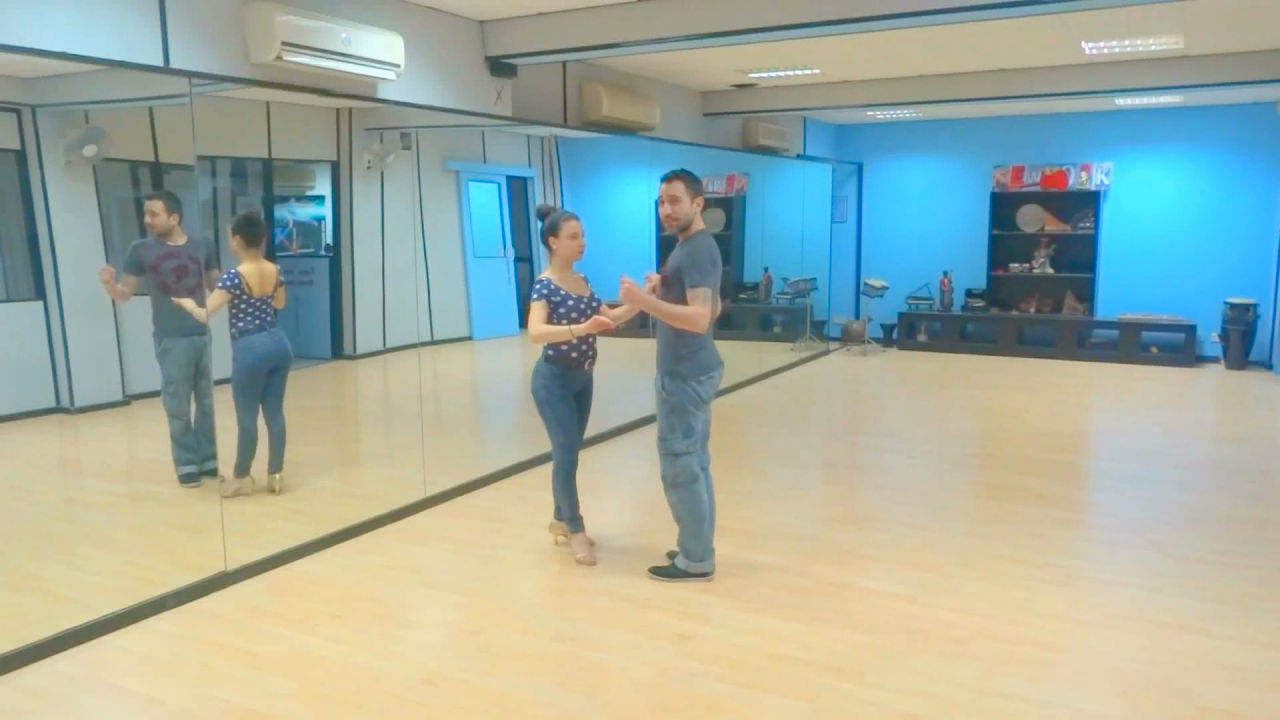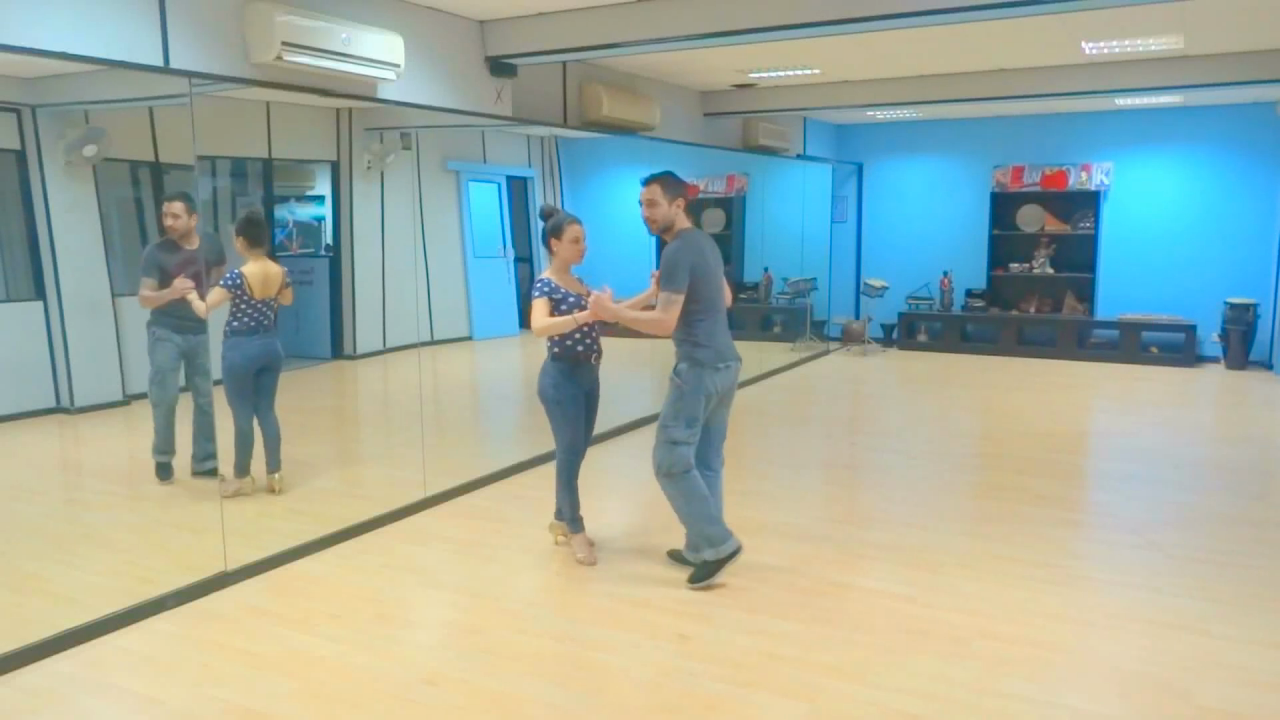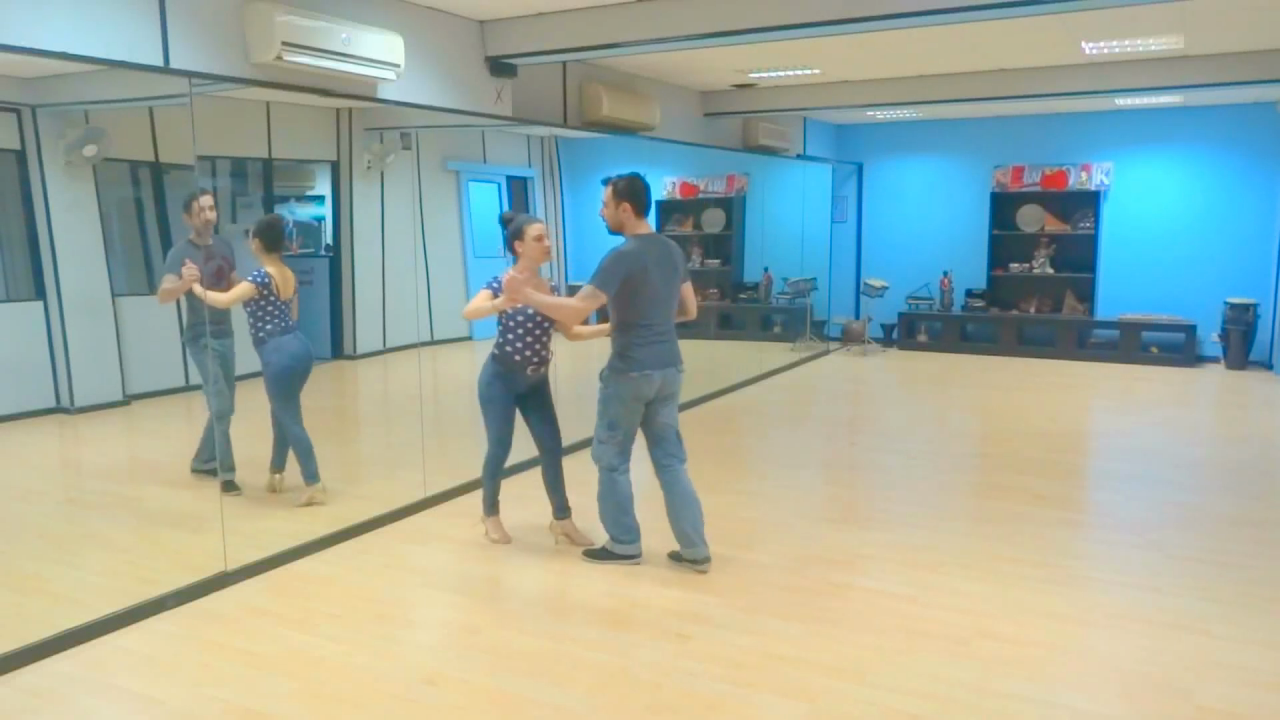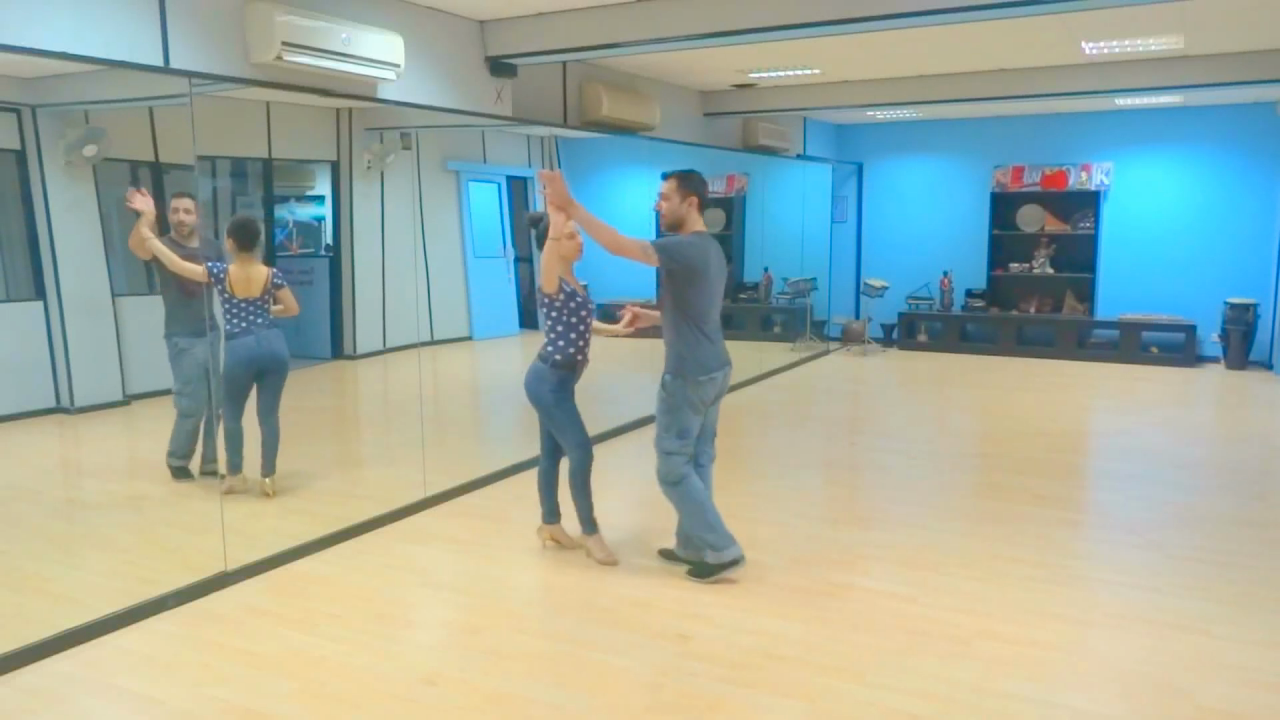
dt=1s
person 1, frame 1
left shoulder: (698, 250)
right shoulder: (690, 247)
left elbow: (700, 318)
left wrist: (644, 301)
right wrist: (663, 290)
left hip: (685, 375)
right hip: (693, 371)
left knee: (679, 467)
right knee: (694, 464)
left ankle: (696, 561)
right ankle: (697, 549)
person 1, frame 2
left shoulder: (677, 252)
right shoulder: (704, 243)
left elbow: (665, 322)
left wrist: (610, 310)
left hip: (699, 368)
right hip: (725, 363)
left knee: (671, 460)
right knee: (706, 461)
left ankle: (718, 542)
right ankle: (699, 550)
person 1, frame 3
left shoulder: (623, 257)
right shoulder: (672, 251)
left elbow: (576, 311)
right elbow: (689, 311)
left wrist: (526, 294)
left hip: (630, 373)
right hip: (669, 369)
left knee: (612, 458)
right knee: (670, 459)
left ankle: (624, 544)
right ankle: (694, 546)
person 1, frame 4
left shoulder: (686, 249)
right shoulder: (709, 250)
left elbow: (618, 246)
left wrist: (569, 205)
right wrist: (654, 317)
left hip: (689, 375)
right hip: (712, 369)
left knee: (674, 470)
right knee: (695, 463)
left ankle: (723, 551)
right ankle: (692, 547)
person 2, frame 1
left shoulder: (583, 281)
right shoulder: (545, 285)
left elbow: (610, 318)
right elbow: (535, 332)
right wrist: (581, 329)
left hip: (582, 378)
right hip: (554, 379)
left knee: (569, 452)
right knee: (567, 453)
left ankle: (560, 520)
right ankle: (575, 529)
person 2, frame 2
left shoulder: (578, 282)
right shoulder: (545, 285)
right elbow: (538, 326)
left wrist: (652, 294)
right wrist: (584, 316)
left hip: (588, 376)
right hip: (561, 377)
left knee: (577, 452)
right knee: (570, 454)
left ankle: (562, 521)
right ankle: (575, 531)
person 2, frame 3
left shoulder: (550, 289)
right shoulder: (501, 284)
left elbow: (571, 332)
right elbow: (468, 313)
left wrist: (610, 328)
right wrist: (500, 305)
left hip: (536, 380)
right hip: (501, 378)
left knee: (552, 448)
right knee: (499, 448)
left ankle: (562, 520)
right ankle: (490, 515)
person 2, frame 4
left shoulder: (572, 283)
right shoulder: (552, 284)
right elbow: (547, 263)
left wrist: (613, 329)
right wrist: (555, 227)
left hip: (560, 380)
right hip: (549, 381)
left knee: (553, 452)
right knee: (582, 454)
left ankle: (550, 524)
right ankle: (591, 533)
person 3, frame 1
left shoulder: (203, 246)
right shoulder: (141, 250)
left elbow: (216, 286)
right elbow: (125, 294)
right wrist: (109, 284)
left hip: (202, 335)
right hip: (170, 339)
left knee: (205, 401)
right knee: (178, 405)
left ankle: (207, 460)
right ankle: (186, 464)
person 3, frame 2
left shoulder: (211, 245)
right shoulder: (156, 253)
left elbow: (222, 278)
right elbow: (144, 298)
right wrist: (172, 292)
left hip: (198, 334)
right hip: (165, 333)
left knee: (204, 400)
right knee: (164, 397)
left ankle: (204, 461)
right ankle: (163, 456)
person 3, frame 3
left shoulder: (225, 247)
right shoulder: (180, 253)
right elbow: (163, 296)
right wrist: (184, 283)
left hip: (226, 336)
right hip: (201, 340)
left knee: (223, 407)
right knee: (220, 407)
left ankle: (203, 460)
right ankle: (225, 472)
person 3, frame 4
left shoulder: (212, 248)
right shoulder: (161, 248)
right elbow: (136, 246)
right wrist: (147, 217)
left hip: (212, 335)
right hip: (183, 339)
left knee: (215, 403)
right knee: (191, 405)
left ankle: (209, 463)
right ankle: (177, 460)
person 4, frame 1
left shoulder: (234, 277)
right shoulder: (275, 271)
left elbow: (205, 315)
left wrist: (188, 304)
left hip: (250, 349)
right hip: (279, 344)
left knee: (246, 418)
right knee: (274, 412)
left ankle: (242, 477)
right ankle: (275, 475)
person 4, frame 2
left shoulder: (237, 277)
right shoulder: (281, 273)
left elbow: (203, 310)
left wrist: (191, 294)
left hip: (240, 349)
right hip: (271, 346)
left knee: (242, 415)
right knee: (266, 411)
left ankle: (242, 477)
right ankle: (274, 474)
person 4, frame 3
left shoulder: (261, 277)
right shoulder: (289, 276)
left elbow: (223, 301)
left wrist: (197, 288)
left hip: (279, 354)
right hip: (300, 347)
left knee: (291, 421)
right knee: (281, 413)
left ankle: (314, 485)
right ankle: (276, 474)
person 4, frame 4
left shoulder: (221, 273)
right shoulder: (272, 276)
left elbow: (174, 263)
right elbow: (293, 310)
left wrist: (146, 231)
left hip: (239, 349)
right hip: (273, 345)
left knee: (231, 414)
right knee: (269, 415)
left ankle: (234, 476)
right ankle: (268, 478)
